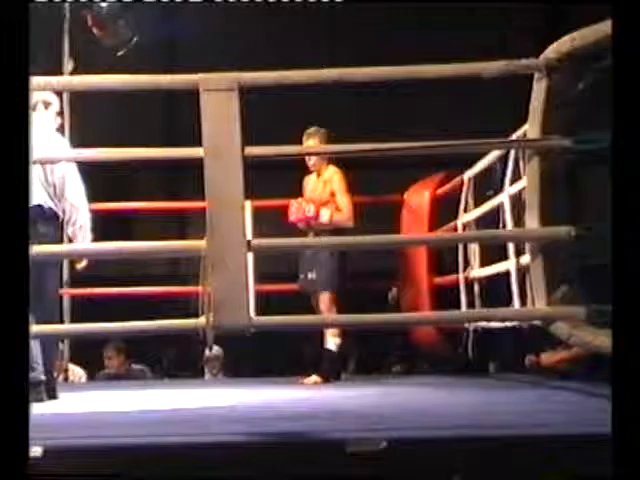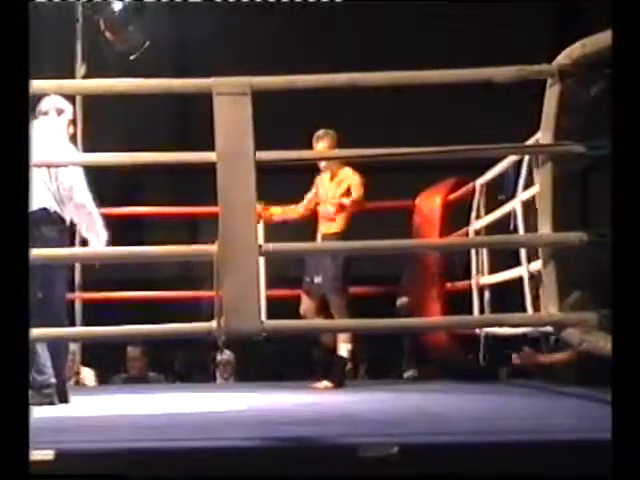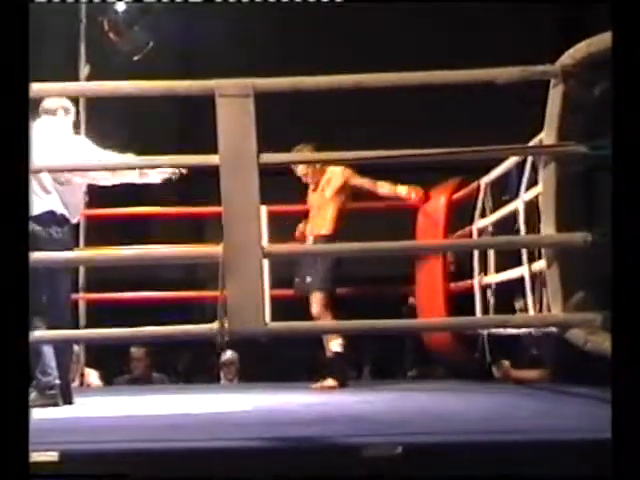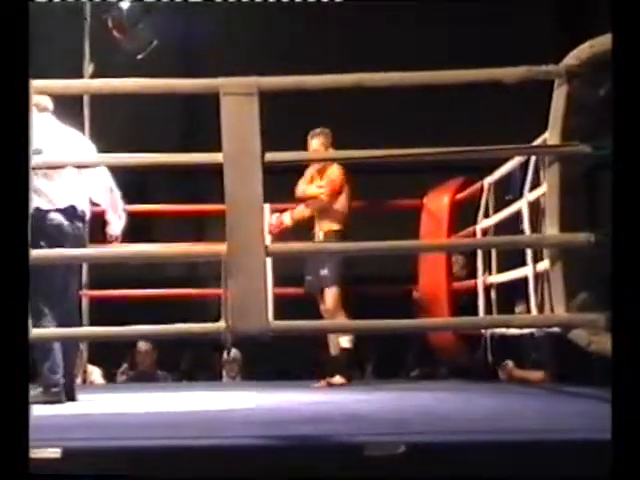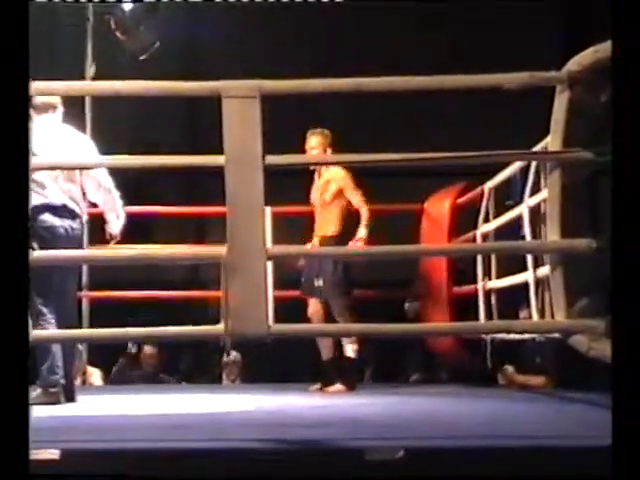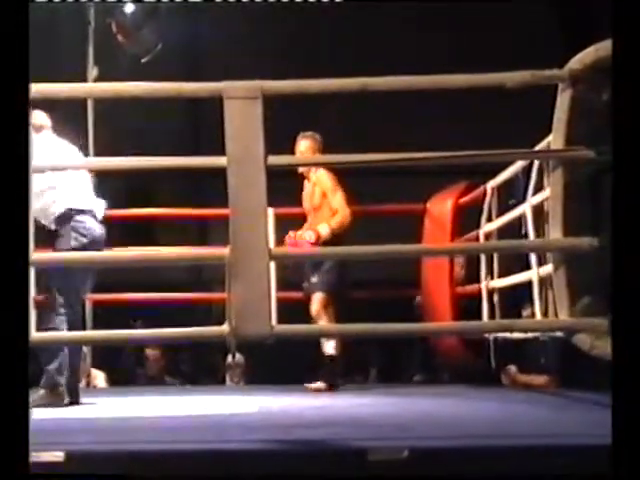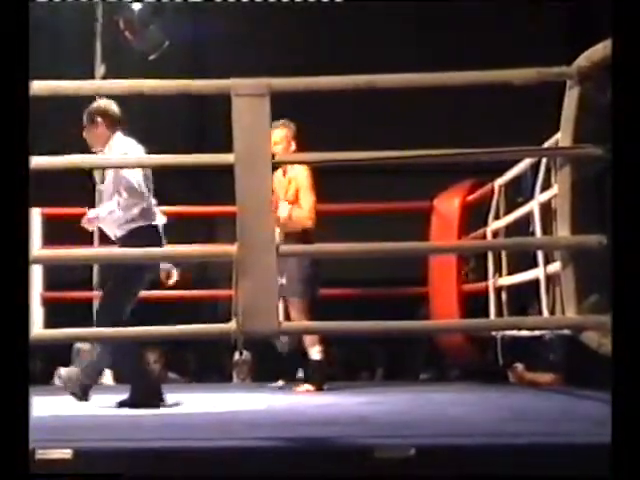
dt=0.7s
person 1, frame 1
right shoulder: (52, 140)
right elbow: (71, 192)
right wrist: (81, 235)
right hip: (42, 224)
left knee: (38, 304)
right knee: (45, 305)
right ankle: (46, 380)
person 1, frame 2
right shoulder: (59, 145)
right elbow: (77, 196)
right wrist: (97, 234)
left hip: (36, 227)
right hip: (48, 228)
left knee: (35, 309)
right knee: (53, 309)
left ankle: (43, 384)
right ankle: (55, 385)
person 1, frame 3
left shoulder: (33, 138)
right shoulder: (68, 142)
right elbow: (112, 165)
right wrist: (160, 168)
left hip: (34, 227)
right hip: (54, 229)
left knee: (37, 309)
right knee: (58, 309)
left ankle: (47, 385)
right ankle: (61, 385)
person 1, frame 4
left shoulder: (34, 134)
right shoulder: (76, 138)
right elbow: (102, 182)
right wrist: (115, 219)
left hip: (44, 221)
right hip: (74, 223)
left knee: (45, 305)
right knee: (67, 305)
left ankle: (51, 383)
right ankle: (67, 382)
person 1, frame 5
left shoulder: (31, 136)
right shoulder: (78, 138)
right elbow: (100, 182)
right wrist: (115, 219)
left hip: (41, 222)
right hip: (71, 224)
left knee: (43, 306)
right knee: (66, 306)
left ankle: (50, 383)
right ankle: (66, 384)
person 1, frame 6
left shoulder: (42, 146)
right shoulder: (67, 148)
left elbow: (45, 186)
left wrist: (37, 208)
left hip: (74, 225)
right hip: (92, 226)
left knee: (56, 306)
right knee: (72, 308)
left ankle: (54, 385)
right ankle: (69, 387)
person 1, frame 7
left shoulder: (121, 151)
right shoulder: (124, 150)
left elbow: (136, 200)
left wrist: (98, 218)
left hip: (138, 241)
right hip: (143, 241)
left knee: (110, 316)
right knee: (110, 315)
left ankle: (146, 390)
right ankle: (82, 379)
person 2, frame 1
left shoulder: (335, 176)
right shoulder: (307, 181)
left elbow: (349, 219)
left wrist: (319, 213)
right wrist: (300, 217)
left knee: (327, 304)
right knee: (319, 307)
left ankle: (327, 369)
right ankle: (333, 366)
person 2, frame 2
left shoulder: (350, 176)
right shoulder: (321, 180)
left elbow: (359, 194)
right elbow: (301, 209)
left wrist: (341, 204)
right wrist: (273, 212)
left hip: (335, 244)
right hip: (319, 245)
left knee: (338, 309)
right knee: (306, 310)
left ankle: (337, 373)
right ankle: (337, 357)
person 2, frame 3
left shoulder: (339, 175)
right shoulder: (312, 186)
left elbow: (375, 186)
left wrist: (404, 191)
right wrist: (305, 227)
left hip: (325, 246)
right hip: (309, 247)
left knee: (319, 309)
right knee: (319, 312)
left ankle: (338, 373)
right ankle: (332, 369)
person 2, frame 4
left shoulder: (337, 173)
right shoulder: (312, 172)
left elbow: (314, 205)
right elbow: (300, 192)
left wrist: (285, 219)
right wrist: (315, 187)
left hip: (335, 241)
right hip: (317, 242)
left knee: (333, 304)
right knee: (325, 309)
left ankle: (344, 368)
right ankle: (335, 368)
person 2, frame 5
left shoulder: (340, 175)
right shoulder: (317, 177)
left elbow: (363, 208)
left wrist: (362, 232)
left hip: (334, 248)
right hip: (317, 249)
left knee: (342, 314)
right knee: (314, 314)
left ankle: (348, 376)
right ankle: (329, 375)
person 2, frame 6
left shoulder: (325, 178)
right shoulder: (306, 184)
left elbow: (345, 215)
left wrist: (319, 232)
right wrist: (300, 234)
left knee: (317, 309)
right knee: (326, 314)
left ankle: (328, 374)
right ankle: (332, 375)
person 2, frame 7
left shoulder: (302, 173)
right shoulder: (276, 175)
left elbow: (307, 219)
left wrist: (278, 206)
left hip: (300, 247)
right hip: (282, 246)
left knee: (299, 314)
left ankle: (317, 376)
right ankle: (291, 366)
